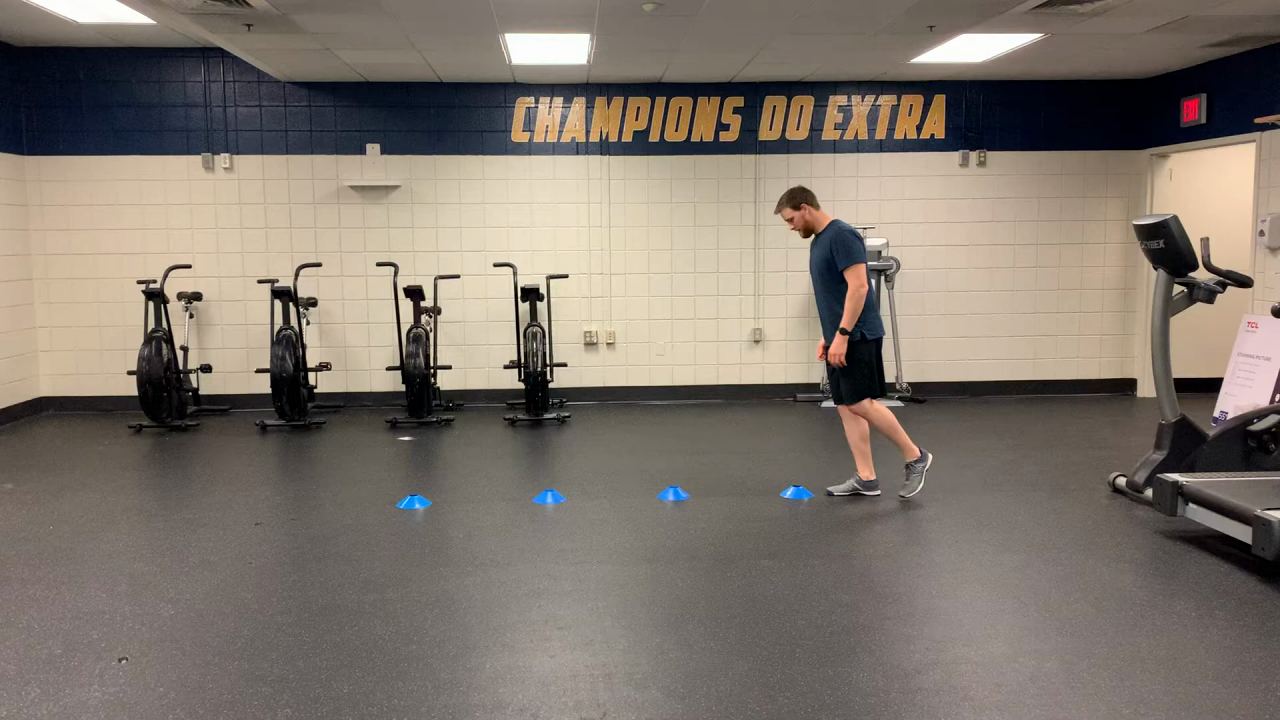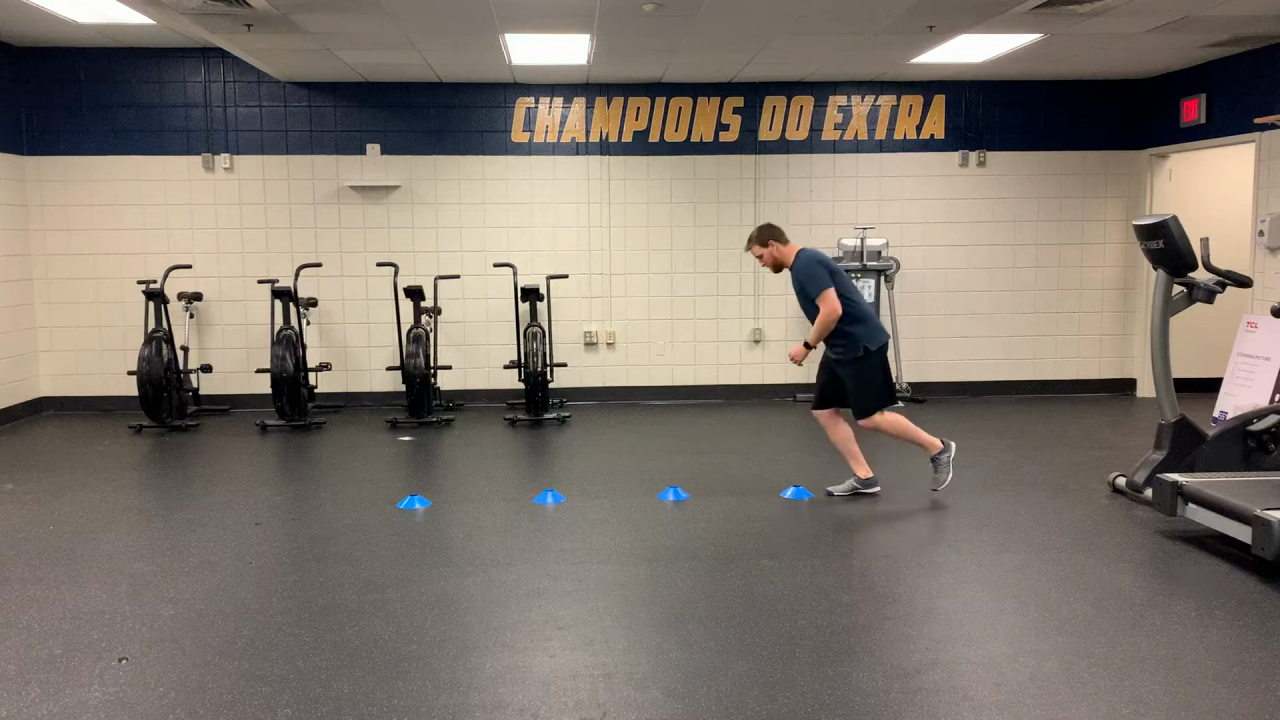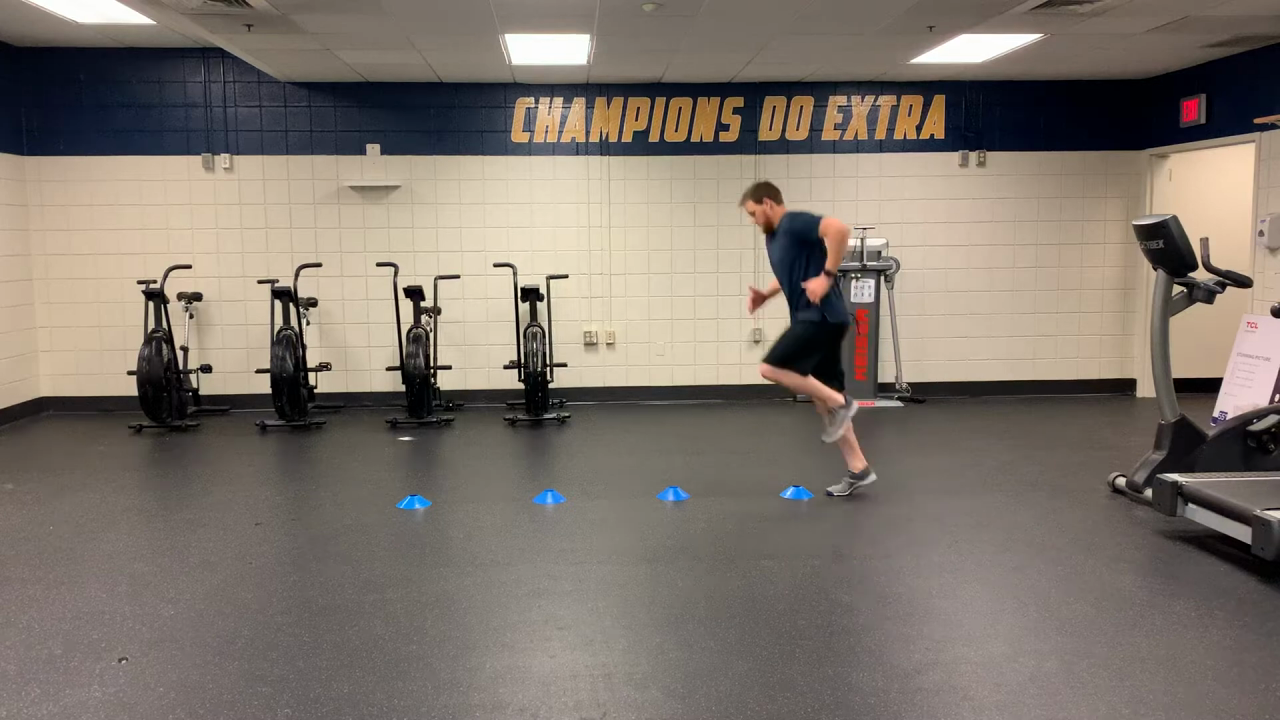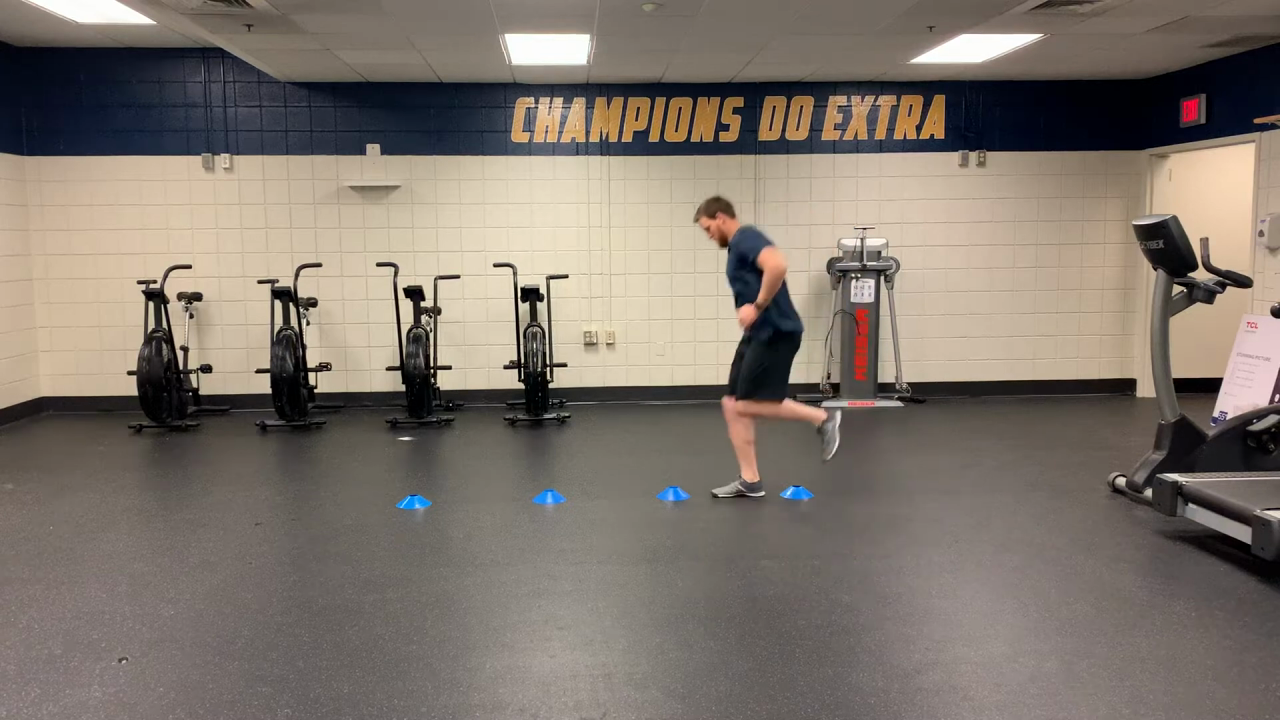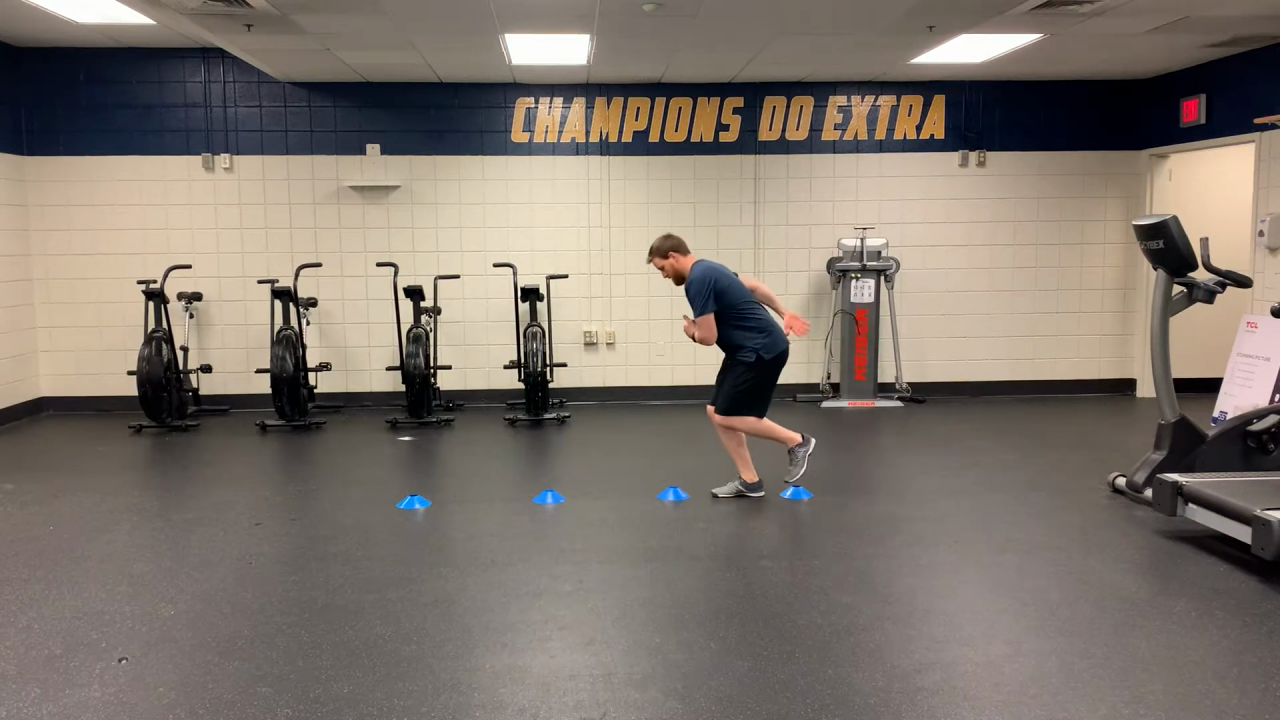
dt=0.4s
person 1, frame 1
left shoulder: (841, 235)
right shoulder: (820, 240)
left elbow: (859, 286)
left wrist: (843, 335)
right wrist: (827, 338)
left hip: (856, 336)
right hip: (839, 338)
left knee: (860, 404)
right knee: (846, 407)
left ankle: (916, 457)
right ankle: (866, 479)
person 1, frame 2
left shoulder: (806, 264)
right shoulder: (804, 264)
left elbow: (832, 311)
left wrist: (806, 346)
left hip: (861, 346)
right hip: (842, 349)
left knee: (869, 416)
right knee: (824, 411)
left ankle: (938, 449)
right ankle: (863, 477)
person 1, frame 3
left shoulder: (796, 222)
right shoulder: (775, 238)
left elbow: (839, 229)
left wrist: (827, 277)
right wrist: (767, 294)
left hip: (823, 317)
right hip: (812, 319)
left knee: (772, 369)
right knee: (822, 397)
left ankle: (840, 403)
right ankle: (859, 468)
person 1, frame 4
left shoulder: (746, 237)
right shoulder: (740, 244)
left elbow: (777, 265)
left wrist: (757, 307)
left hip: (774, 332)
right hip: (762, 333)
left knee: (751, 403)
right knee: (732, 406)
left ankle: (823, 418)
right ankle: (749, 480)
person 1, frame 5
left shoulder: (697, 280)
right shoulder: (706, 270)
left elbow: (708, 336)
right elbow: (754, 286)
left wrist: (691, 333)
right wrist: (783, 313)
left hip: (761, 351)
right hip: (751, 348)
left knee: (727, 417)
right knee: (716, 412)
left ankle: (797, 441)
right ankle: (749, 481)
